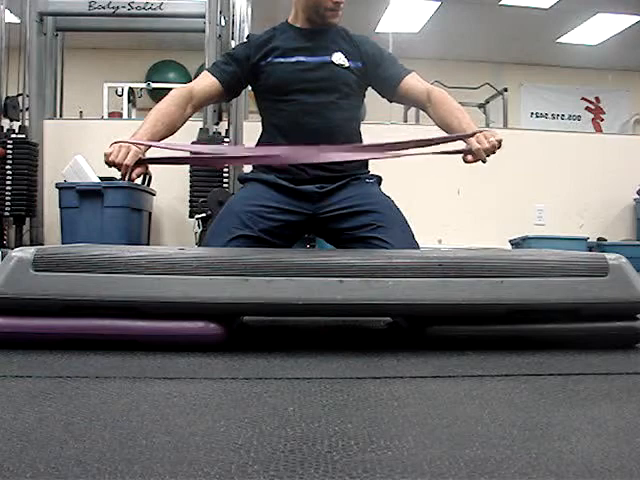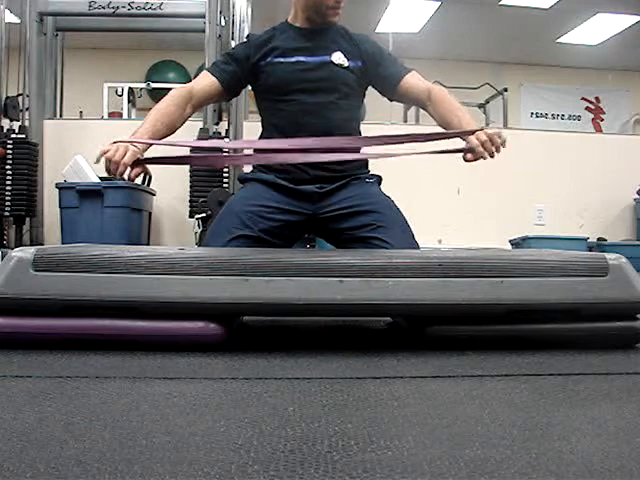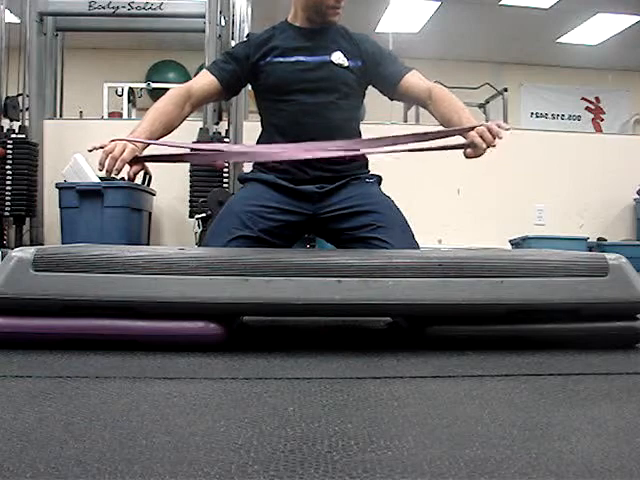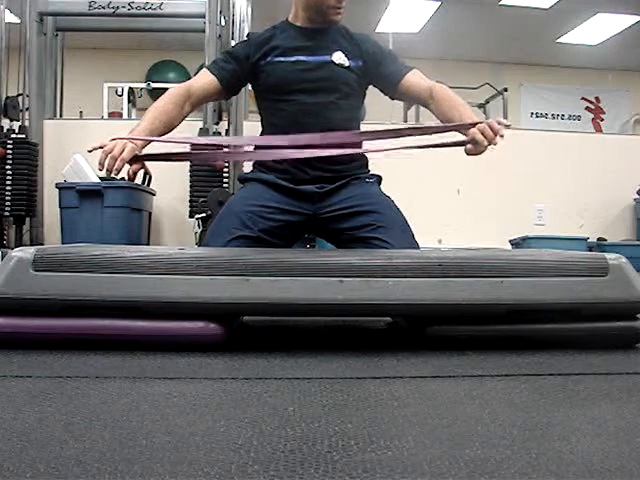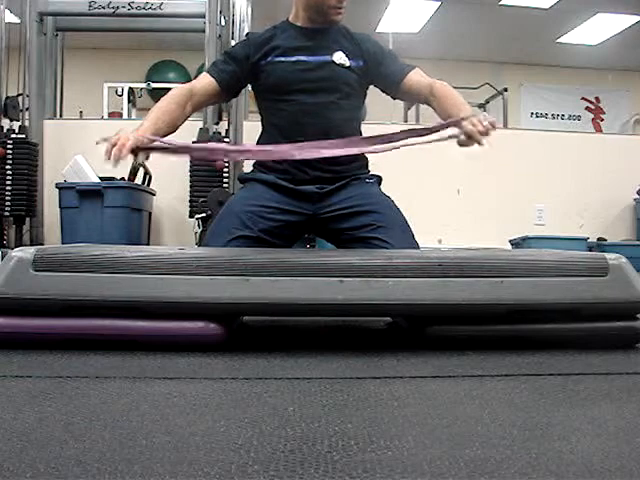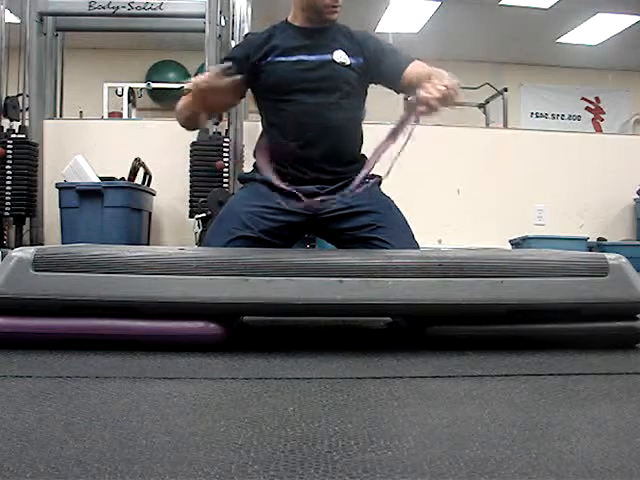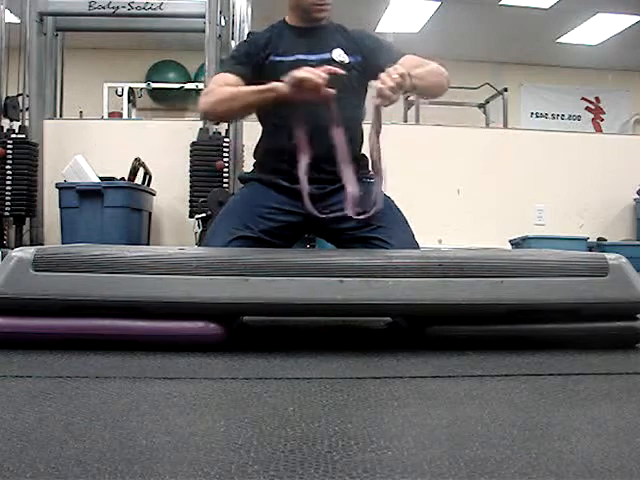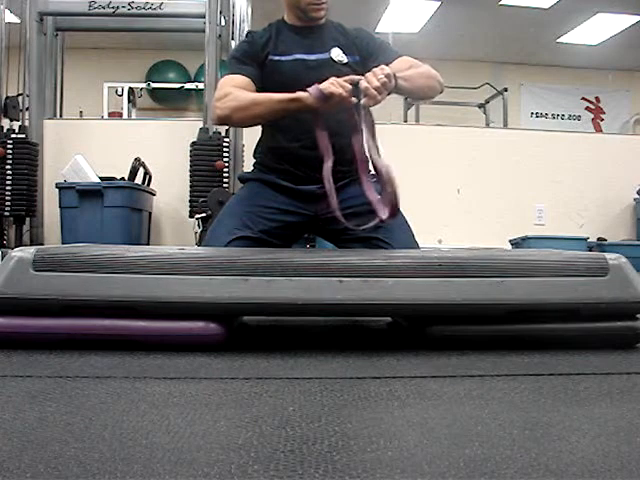
dt=0.2s
person 1, frame 1
left shoulder: (361, 49)
right shoulder: (259, 48)
left elbow: (427, 95)
right elbow: (190, 96)
left wrist: (472, 134)
right wrist: (139, 142)
left hip: (349, 186)
right hip: (273, 185)
person 1, frame 2
left shoulder: (361, 49)
right shoulder: (258, 48)
left elbow: (427, 93)
right elbow: (189, 96)
left wrist: (472, 132)
right wrist: (138, 142)
left hip: (349, 186)
right hip: (273, 186)
person 1, frame 3
left shoulder: (361, 49)
right shoulder: (259, 47)
left elbow: (428, 92)
right elbow: (188, 95)
left wrist: (472, 127)
right wrist: (136, 140)
left hip: (349, 186)
right hip: (273, 186)
person 1, frame 4
left shoulder: (361, 48)
right shoulder: (259, 46)
left elbow: (429, 91)
right elbow: (188, 94)
left wrist: (471, 125)
right wrist: (136, 139)
left hip: (349, 186)
right hip: (273, 185)
person 1, frame 5
left shoulder: (362, 48)
right shoulder: (259, 46)
left elbow: (430, 88)
right elbow: (190, 95)
left wrist: (466, 118)
right wrist: (143, 133)
left hip: (349, 186)
right hip: (273, 185)
person 1, frame 6
left shoulder: (362, 45)
right shoulder: (259, 46)
left elbow: (431, 76)
right elbow: (193, 112)
left wrist: (439, 88)
right wrist: (198, 100)
left hip: (349, 186)
right hip: (274, 186)
person 1, frame 7
left shoulder: (358, 43)
right shoulder: (258, 46)
left elbow: (437, 77)
right elbow: (210, 105)
left wrist: (406, 78)
right wrist: (281, 89)
right hip: (275, 186)
person 1, frame 8
left shoulder: (357, 41)
right shoulder: (258, 45)
left elbow: (432, 81)
right elbow: (224, 108)
left wrist: (393, 79)
right wrist: (307, 98)
left hip: (348, 184)
right hip: (274, 185)
